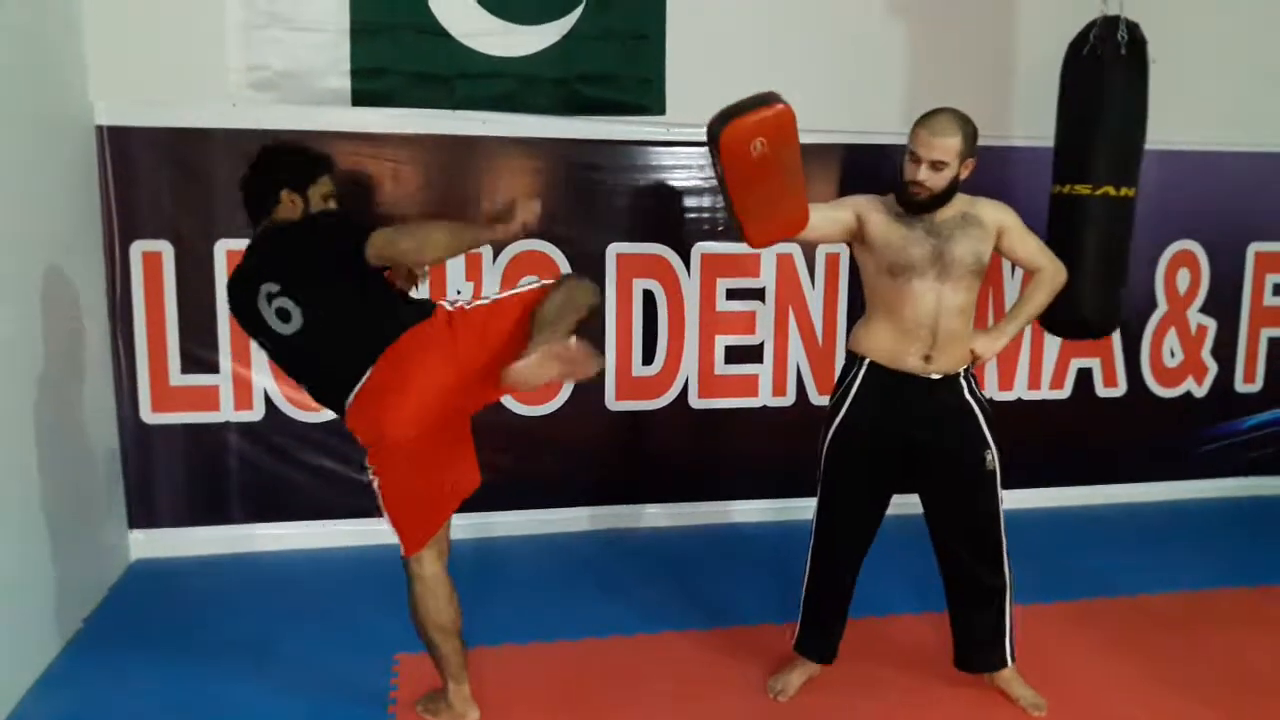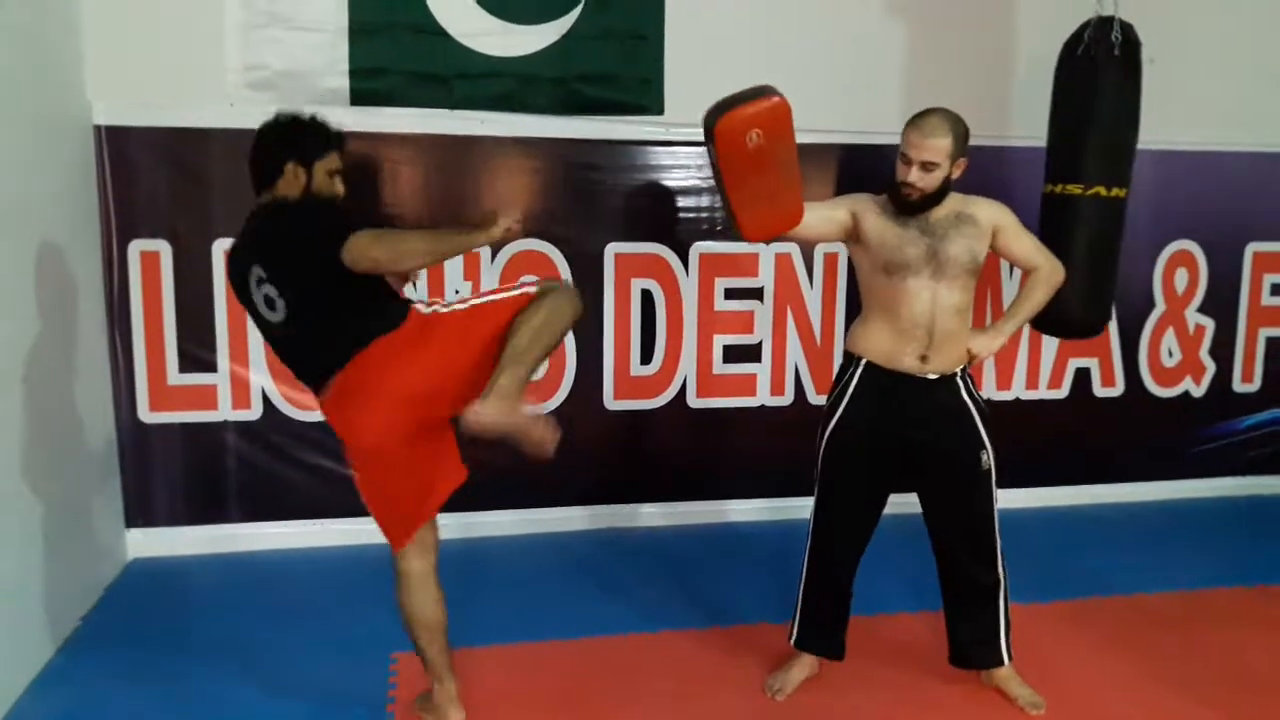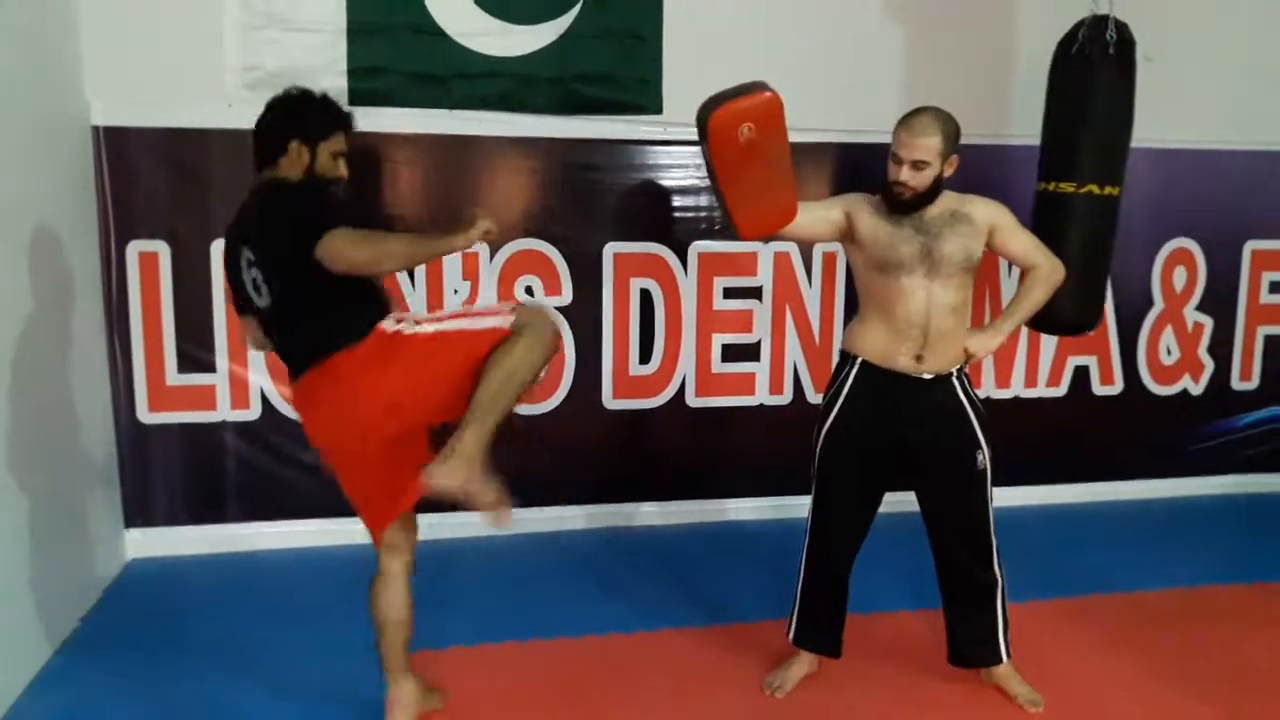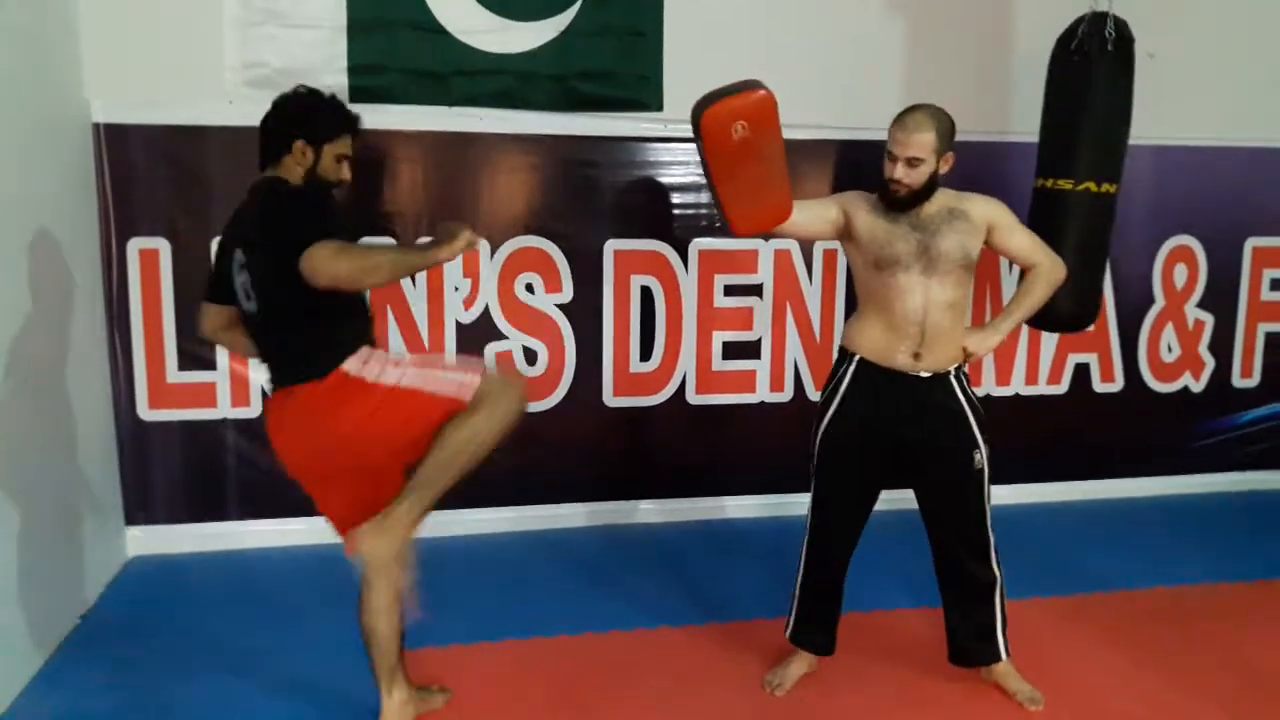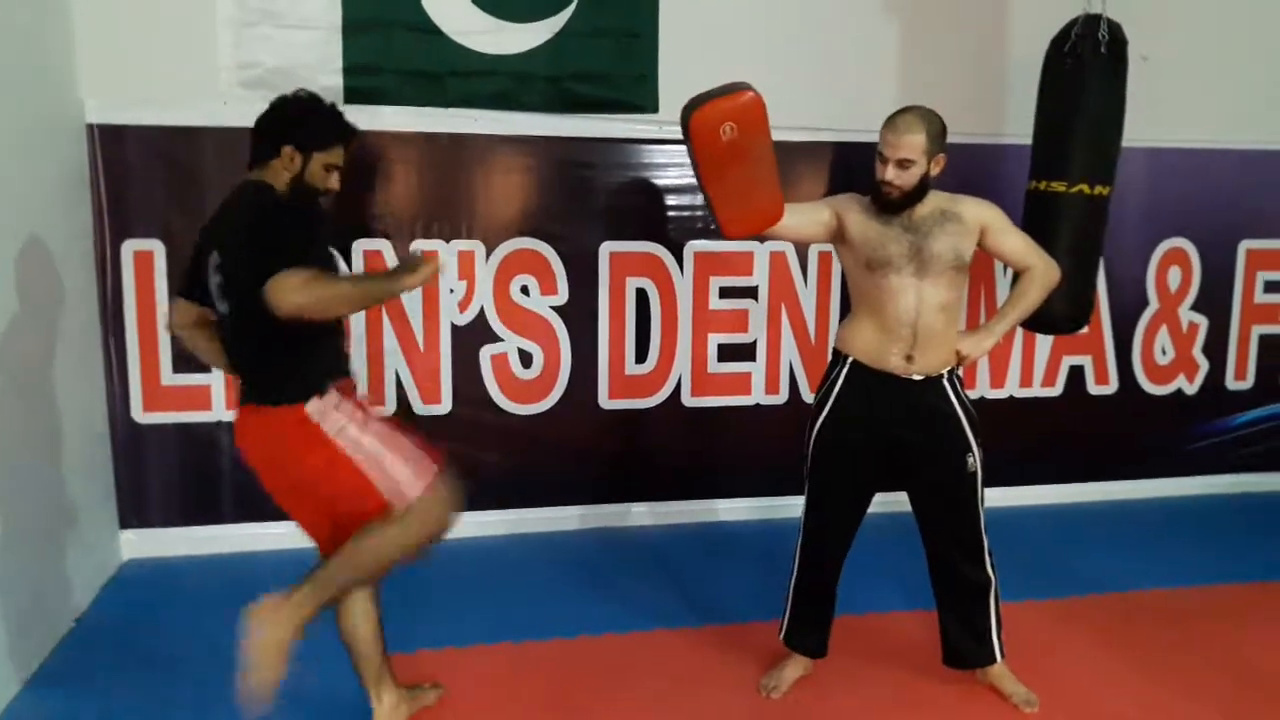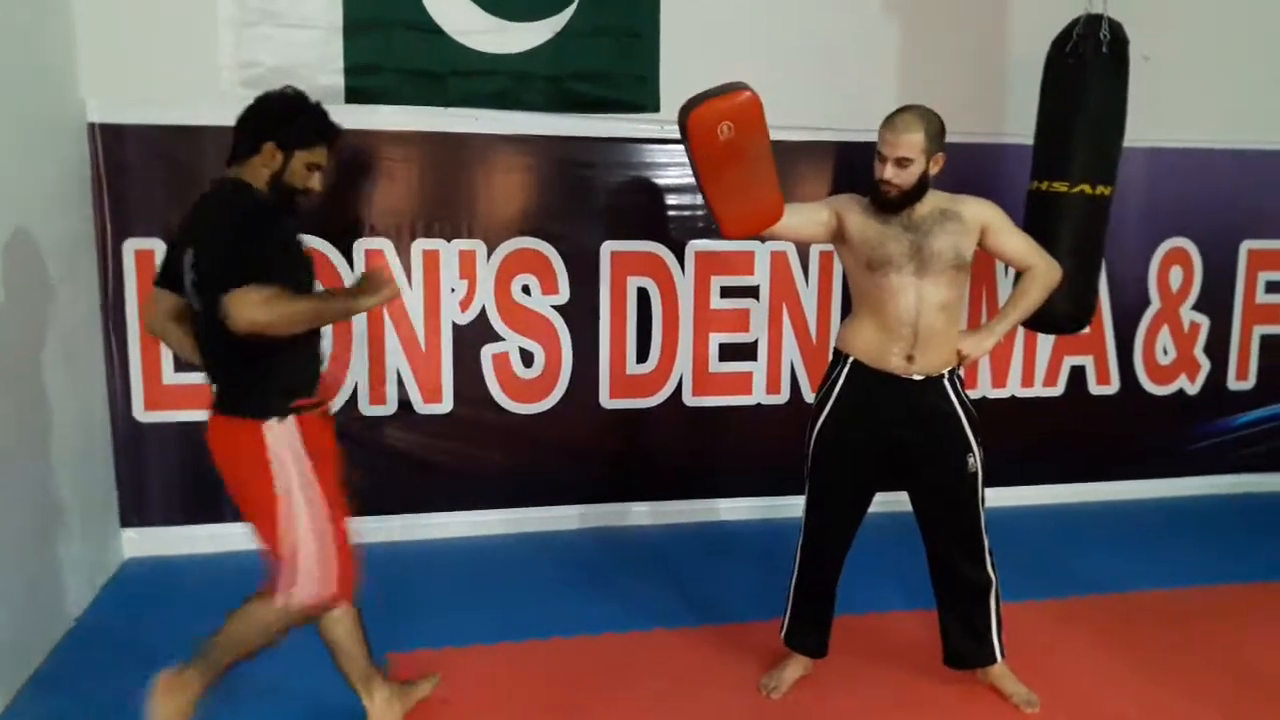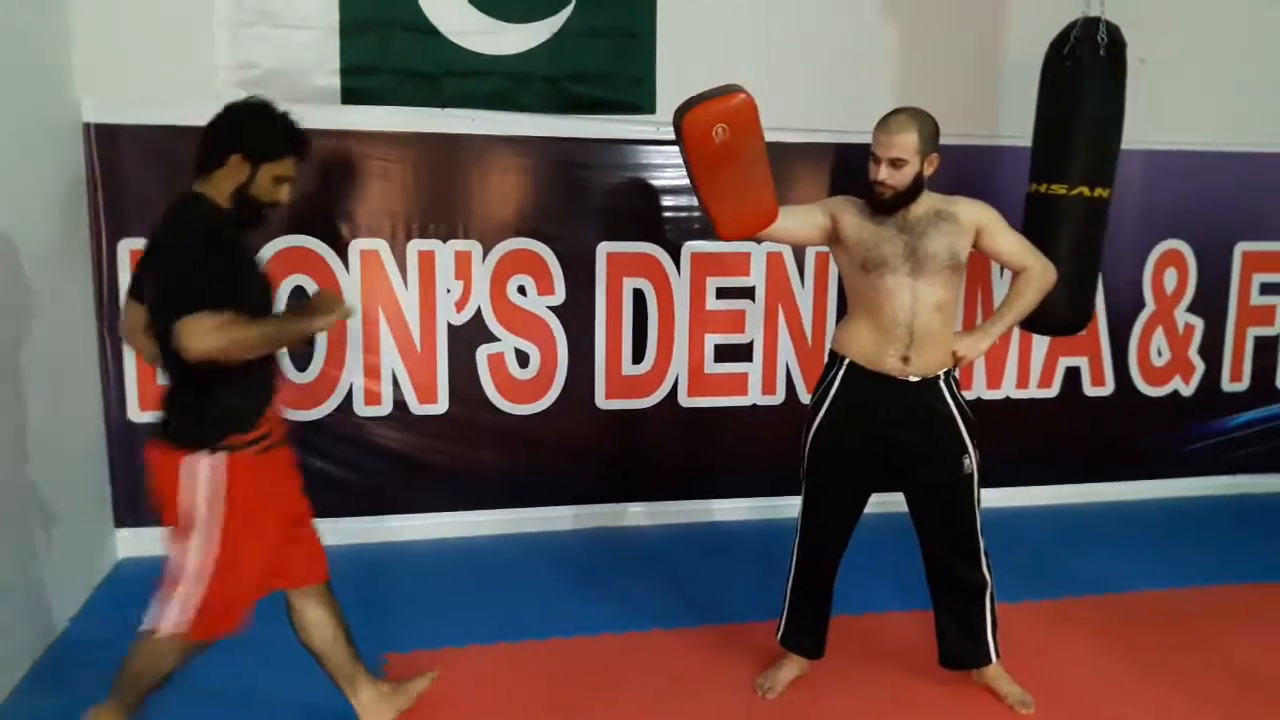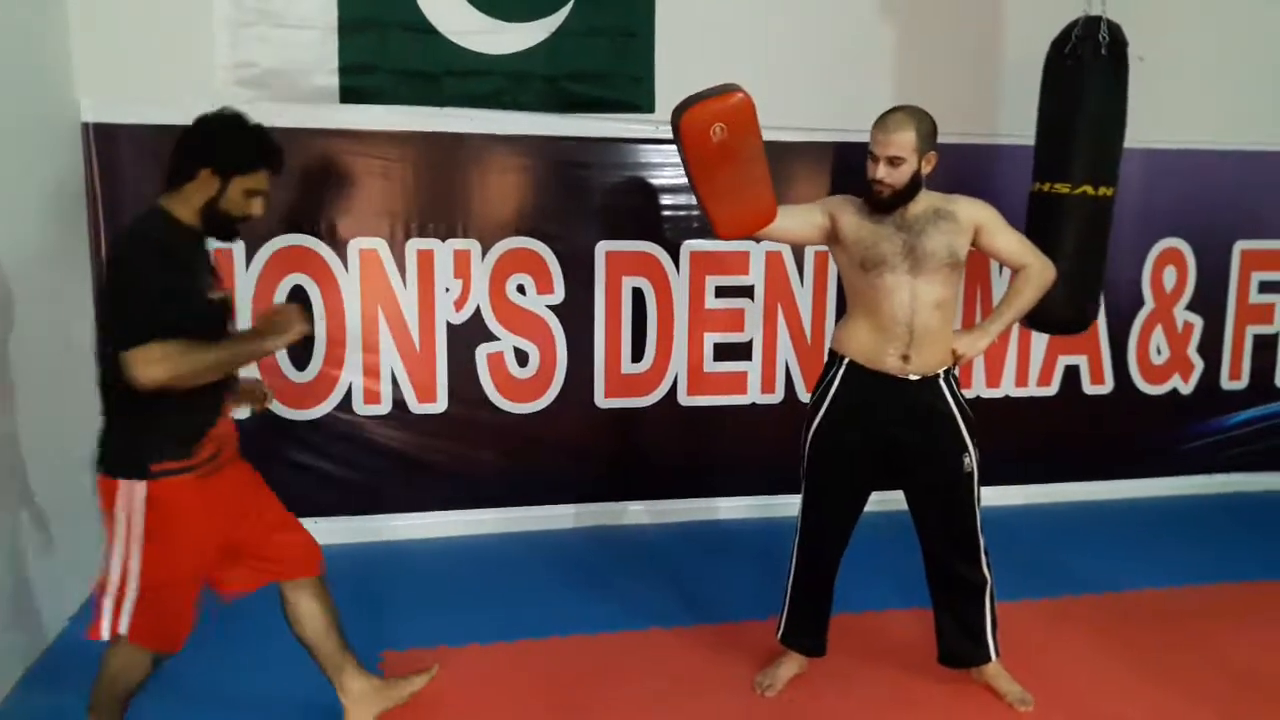
dt=0.1s
person 1, frame 1
left shoulder: (243, 290)
right shoulder: (315, 233)
right elbow: (401, 247)
right wrist: (499, 227)
left hip: (375, 413)
right hip: (426, 348)
left knee: (425, 556)
right knee: (571, 290)
right ankle: (543, 358)
person 1, frame 2
left shoulder: (242, 259)
right shoulder: (307, 215)
right elbow: (371, 254)
right wrist: (481, 236)
left hip: (356, 410)
right hip: (407, 350)
left knee: (413, 550)
right knee: (557, 297)
right ankle: (499, 398)
person 1, frame 3
left shoulder: (243, 232)
right shoulder: (298, 199)
left elbow: (258, 326)
right elbow: (342, 253)
right wrist: (449, 240)
left hip: (323, 407)
right hip: (369, 364)
left knee: (396, 549)
right knee: (532, 328)
right ankle: (462, 461)
person 1, frame 4
left shoulder: (241, 226)
right shoulder: (296, 202)
left elbow: (218, 324)
right elbow: (327, 267)
right wrist: (432, 252)
left hip: (297, 417)
right hip: (345, 387)
left knee: (373, 546)
right knee: (502, 393)
right ankle: (393, 525)
person 1, frame 5
left shoulder: (229, 220)
right shoulder: (283, 213)
left elbow: (185, 322)
right elbow: (292, 296)
right wrist: (395, 280)
left hip: (269, 415)
right hip: (308, 415)
left knee: (352, 552)
right knee: (431, 506)
right ankle: (286, 610)
person 1, frame 6
left shoulder: (208, 214)
right shoulder: (255, 216)
left elbow: (163, 312)
right elbow: (246, 310)
right wrist: (353, 299)
left hip: (246, 423)
right hip: (274, 429)
left knee: (324, 569)
right knee: (304, 588)
person 1, frame 7
left shoulder: (187, 227)
right shoulder: (206, 237)
left elbow: (140, 321)
right elbow: (202, 340)
right wrist: (304, 320)
left hip: (240, 446)
right hip: (218, 459)
left knee: (305, 568)
right knee: (196, 611)
person 1, frame 8
left shoulder: (168, 243)
right shoulder: (156, 253)
right elbow: (149, 367)
left wrist: (224, 386)
right wrist: (260, 340)
left hip: (206, 459)
right hip: (158, 479)
left knee: (297, 563)
right knee: (148, 624)
person 2, frame 1
left shoulder: (990, 218)
right shoulder: (867, 212)
left elbow: (1050, 271)
left wrist: (1001, 335)
left hip: (952, 397)
right hip: (873, 391)
left knee: (977, 539)
right knee: (840, 534)
left ankle: (994, 661)
right ankle: (810, 652)
person 2, frame 2
left shoulder: (986, 217)
right shoulder: (862, 211)
left elbow: (1048, 270)
left wrist: (998, 334)
left hip: (948, 396)
right hip: (870, 390)
left knee: (972, 538)
right knee: (837, 532)
left ankle: (991, 659)
right ankle: (812, 649)
person 2, frame 3
left shoulder: (981, 216)
right shoulder: (856, 213)
left elbow: (1048, 268)
right elbow: (780, 219)
left wrist: (996, 332)
left hip: (944, 395)
right hip: (866, 390)
left knee: (968, 536)
right knee: (834, 530)
left ankle: (990, 657)
right ankle: (811, 647)
person 2, frame 4
left shoulder: (979, 213)
right shoulder: (854, 210)
left elbow: (1049, 267)
right elbow: (777, 216)
left wrist: (995, 331)
left hip: (942, 393)
right hip: (864, 388)
left knee: (966, 534)
right knee: (832, 528)
left ankle: (990, 655)
right ankle: (808, 645)
person 2, frame 5
left shoulder: (972, 216)
right shoulder: (847, 213)
left elbow: (1044, 270)
right elbow: (768, 220)
left wrist: (989, 334)
left hip: (936, 397)
right hip: (855, 391)
left knee: (960, 536)
right knee: (825, 531)
left ankle: (984, 657)
right ankle: (803, 648)
person 2, frame 6
left shoulder: (972, 215)
right shoulder: (847, 213)
left elbow: (1045, 270)
right elbow: (767, 220)
left wrist: (990, 334)
left hip: (936, 397)
right hip: (856, 390)
left knee: (960, 536)
right knee: (825, 530)
left ankle: (985, 658)
right ankle: (803, 648)
person 2, frame 7
left shoulder: (967, 216)
right shoulder: (843, 215)
left elbow: (1040, 271)
right elbow: (762, 221)
left wrist: (985, 335)
left hip: (932, 398)
right hip: (852, 392)
left knee: (956, 537)
right knee: (821, 531)
left ankle: (980, 658)
right ankle: (799, 648)
person 2, frame 8
left shoulder: (965, 215)
right shoulder: (841, 215)
left elbow: (1039, 269)
right elbow: (761, 221)
left wrist: (984, 334)
left hip: (931, 397)
right hip: (853, 391)
left knee: (956, 535)
right knee: (821, 530)
left ankle: (980, 657)
right ankle: (799, 647)
